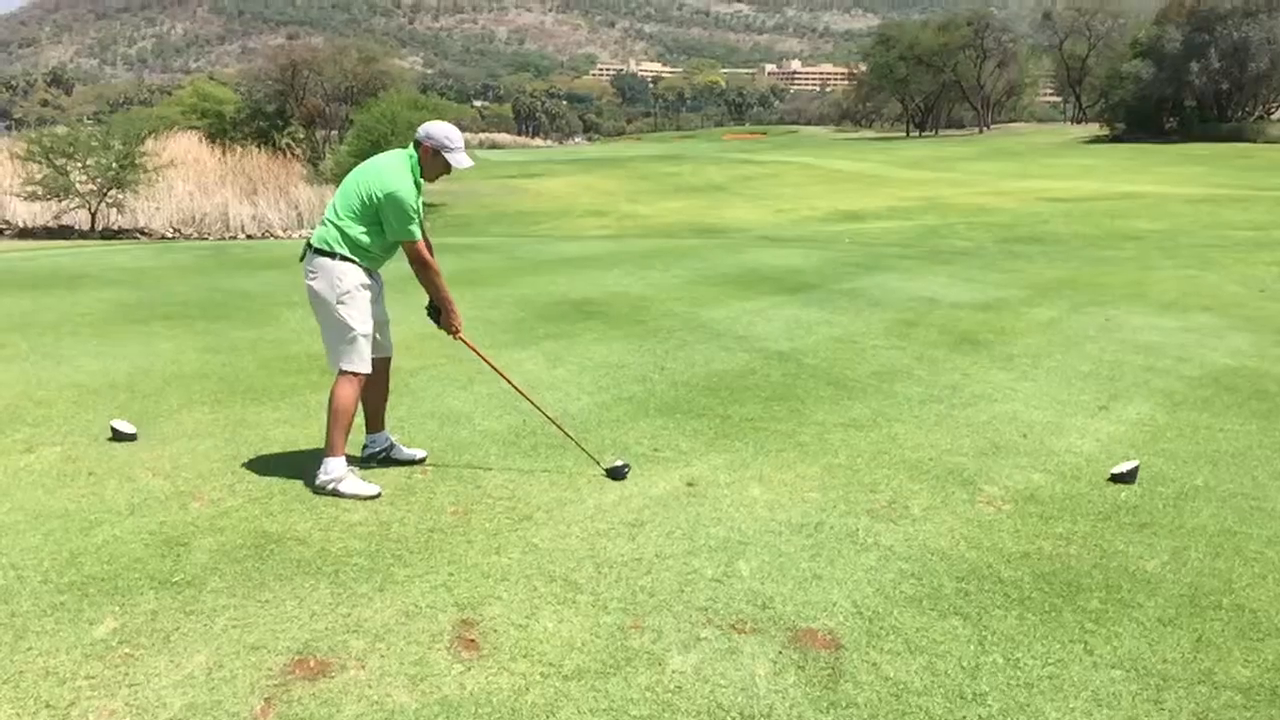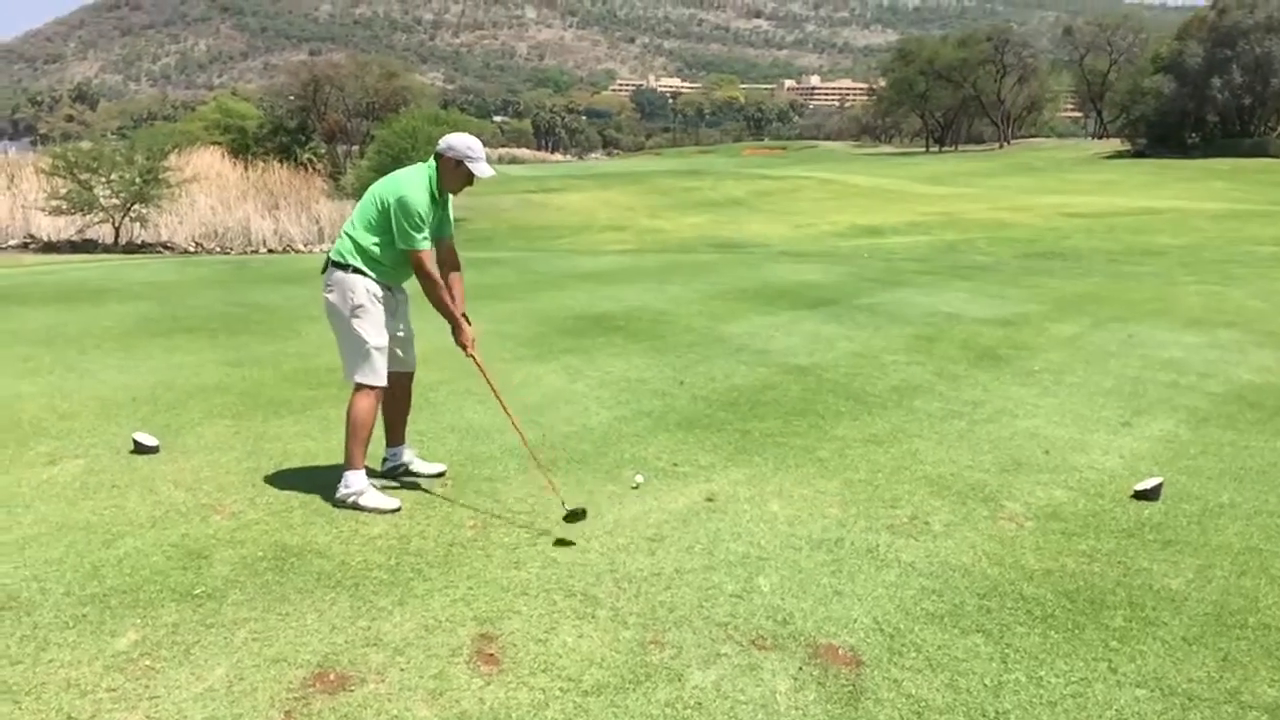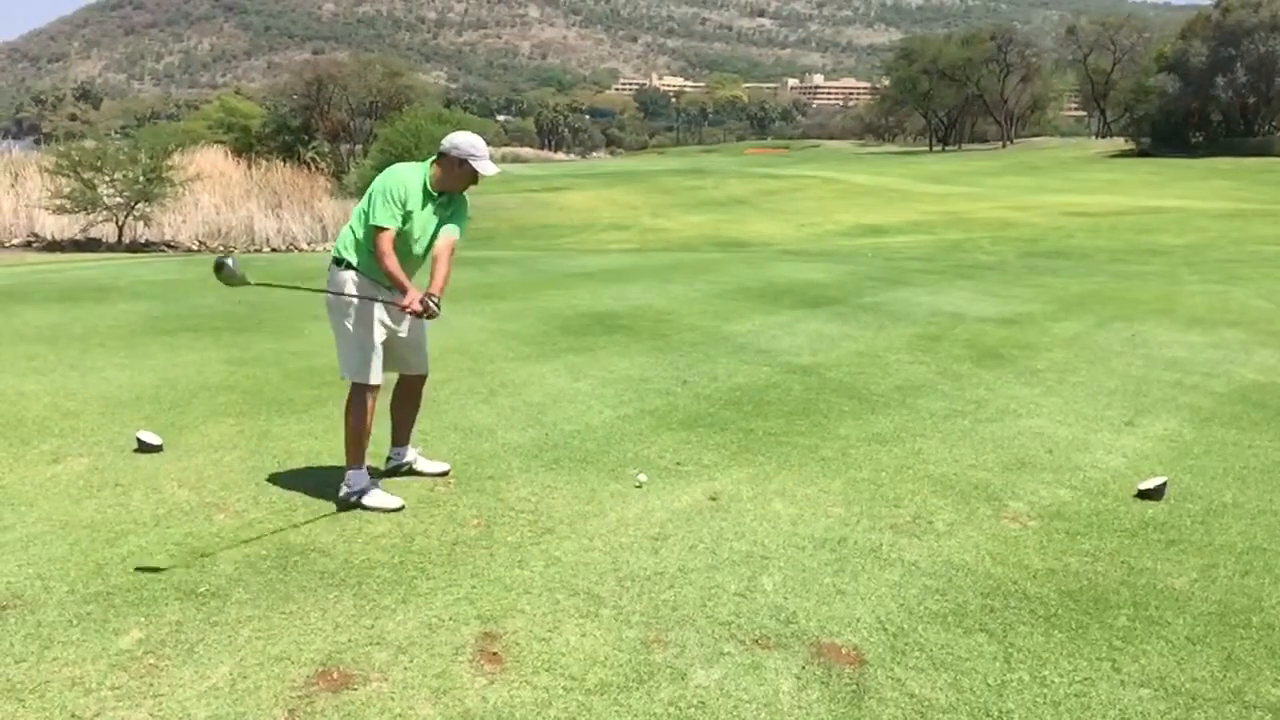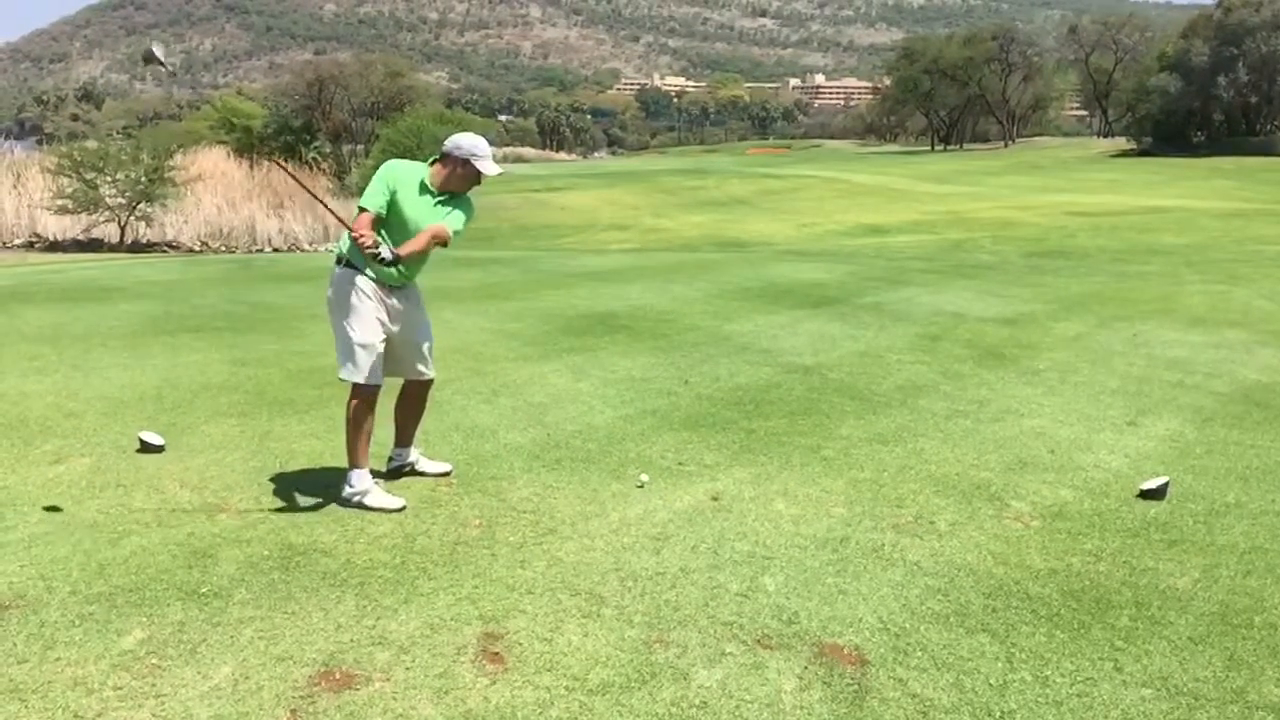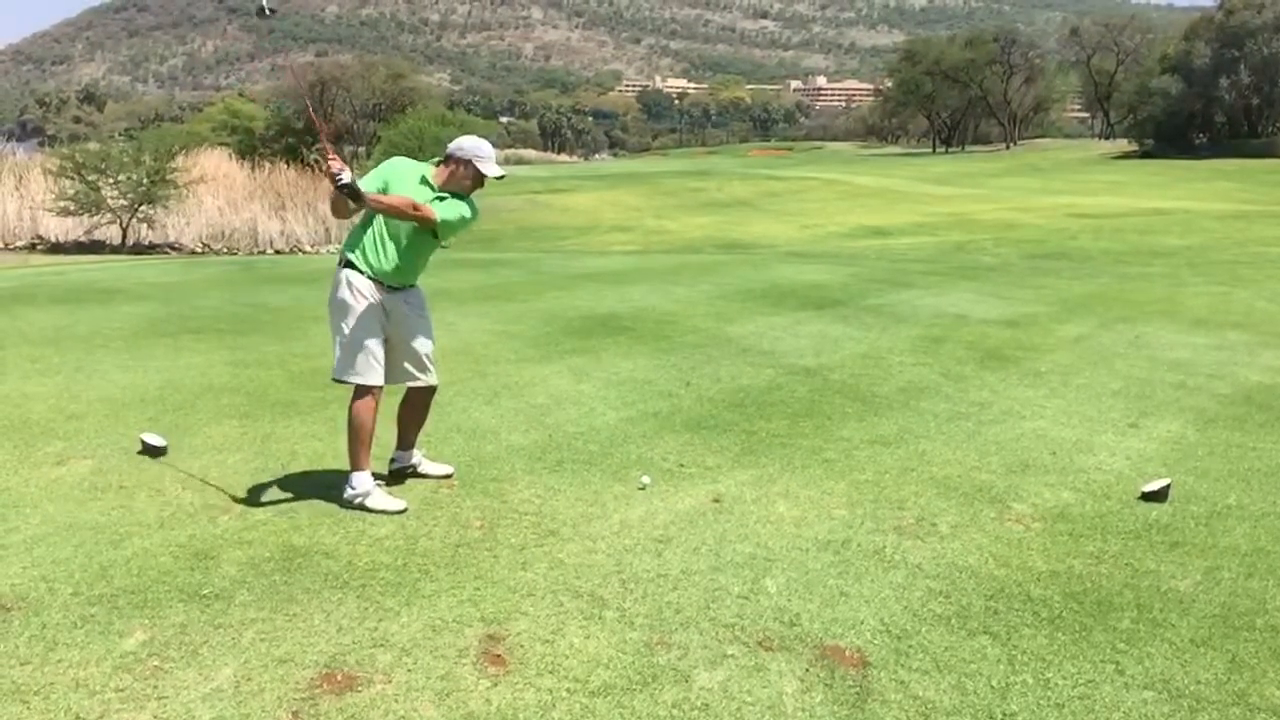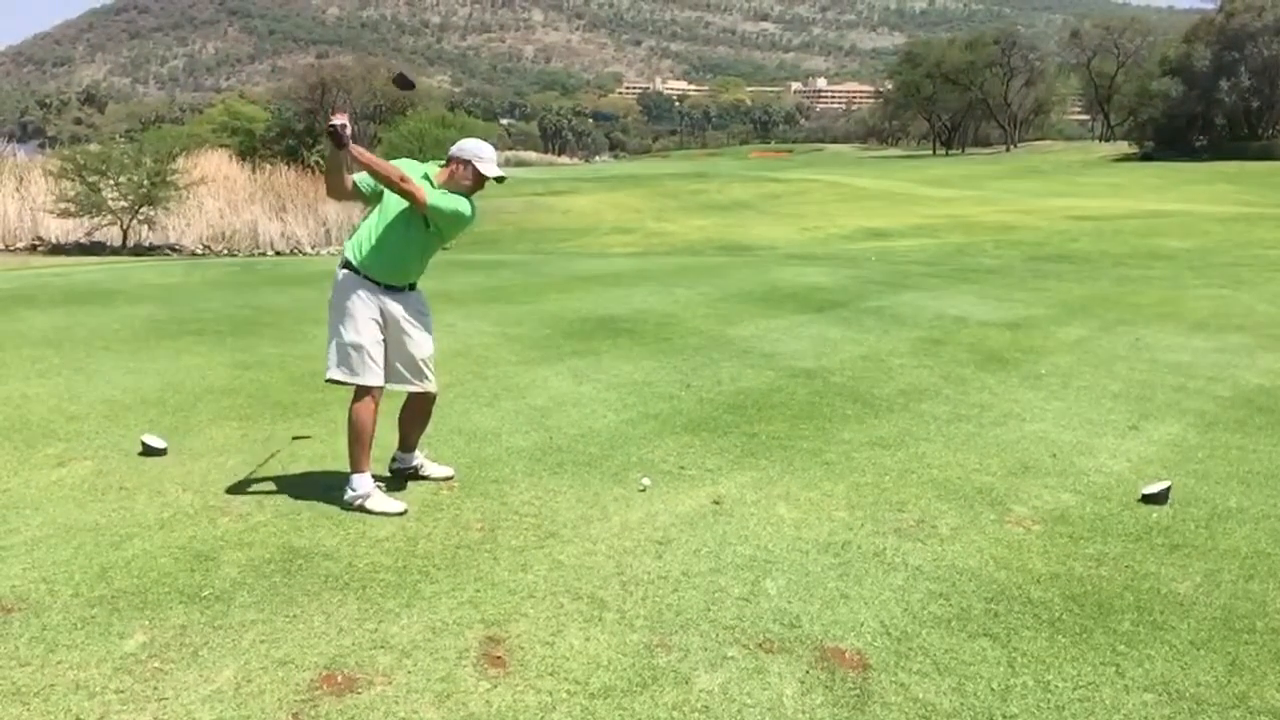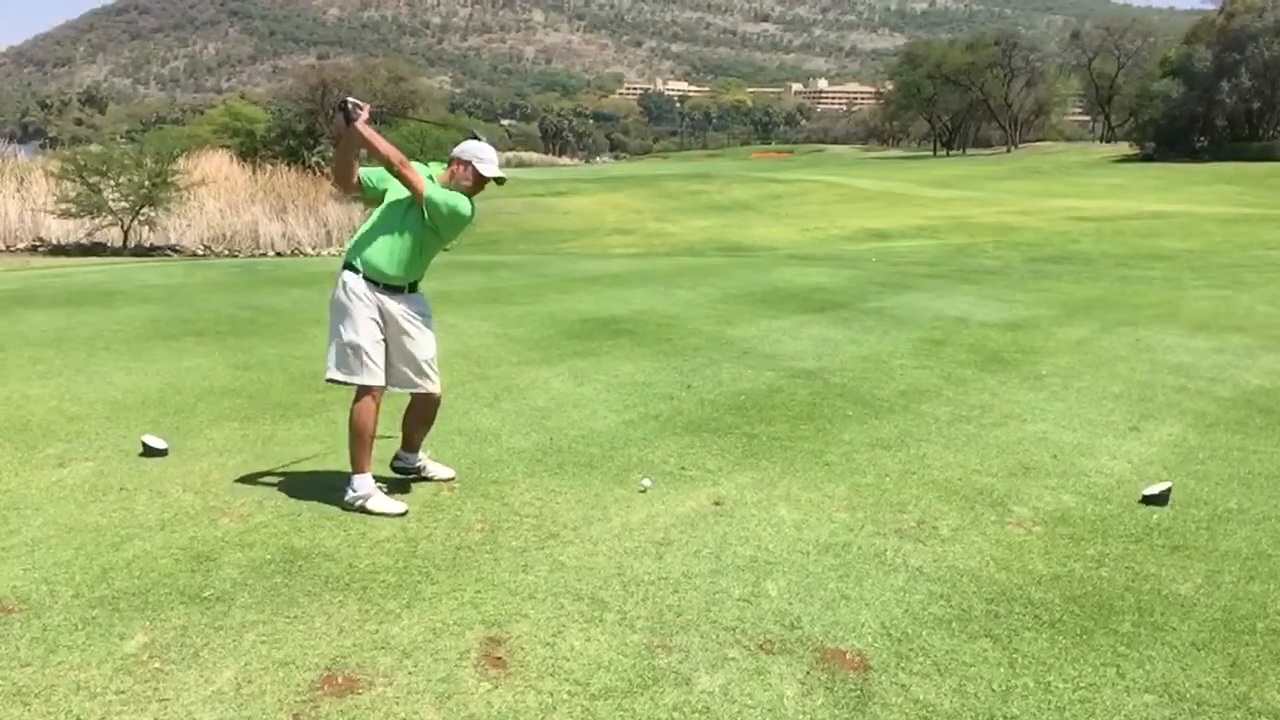
dt=0.7s
person 1, frame 1
left shoulder: (407, 170)
right shoulder: (397, 186)
left elbow: (423, 242)
right elbow: (419, 258)
left wrist: (436, 300)
right wrist: (447, 306)
left hip: (360, 268)
right hip: (338, 269)
left knee: (379, 357)
right knee: (354, 368)
left ankle: (377, 443)
right ankle: (332, 469)
person 1, frame 2
left shoulder: (440, 195)
right shoulder: (411, 194)
left elbow: (448, 257)
right elbow: (424, 269)
left wrist: (461, 313)
right wrist: (454, 321)
left hip: (387, 285)
right hip: (356, 284)
left knee: (402, 371)
right knee: (371, 380)
left ankle: (396, 456)
right ankle: (352, 482)
person 1, frame 3
left shoulder: (457, 203)
right shoulder: (397, 180)
left elbow: (443, 251)
right elbow: (382, 247)
left wrist: (432, 296)
right wrist: (409, 290)
left hip: (397, 290)
right hip: (357, 281)
left knee: (414, 372)
right knee: (366, 380)
left ankle: (400, 455)
right ankle: (355, 480)
person 1, frame 4
left shoulder: (461, 206)
right shoulder: (396, 172)
left elbow: (433, 235)
right elbow: (361, 223)
left wrist: (394, 253)
right wrist: (365, 236)
left hip: (402, 289)
right hip: (360, 281)
left knee: (421, 375)
right knee: (367, 382)
left ankle: (403, 456)
right ankle: (357, 481)
person 1, frame 5
left shoulder: (463, 208)
right shoulder: (398, 168)
left elbow: (416, 211)
right elbow: (340, 210)
left wrist: (361, 196)
right wrist: (341, 184)
left hip: (404, 293)
right hip: (360, 282)
left knee: (424, 381)
right knee: (369, 384)
left ankle: (405, 457)
right ankle: (359, 483)
person 1, frame 6
left shoulder: (462, 210)
right shoulder: (407, 165)
left elbow: (402, 186)
right elbow: (338, 190)
left wrist: (350, 146)
right wrist: (337, 148)
left hip: (404, 297)
right hip: (358, 286)
left knee: (425, 389)
right knee: (369, 386)
left ankle: (406, 458)
right ankle: (359, 485)
person 1, frame 7
left shoulder: (460, 208)
right shoulder: (416, 172)
left elbow: (401, 168)
right elbow: (345, 181)
left wrist: (361, 126)
right wrist: (348, 133)
left hip: (405, 298)
right hip: (361, 287)
left knee: (429, 391)
right knee: (370, 387)
left ankle: (409, 458)
right ankle: (360, 486)
